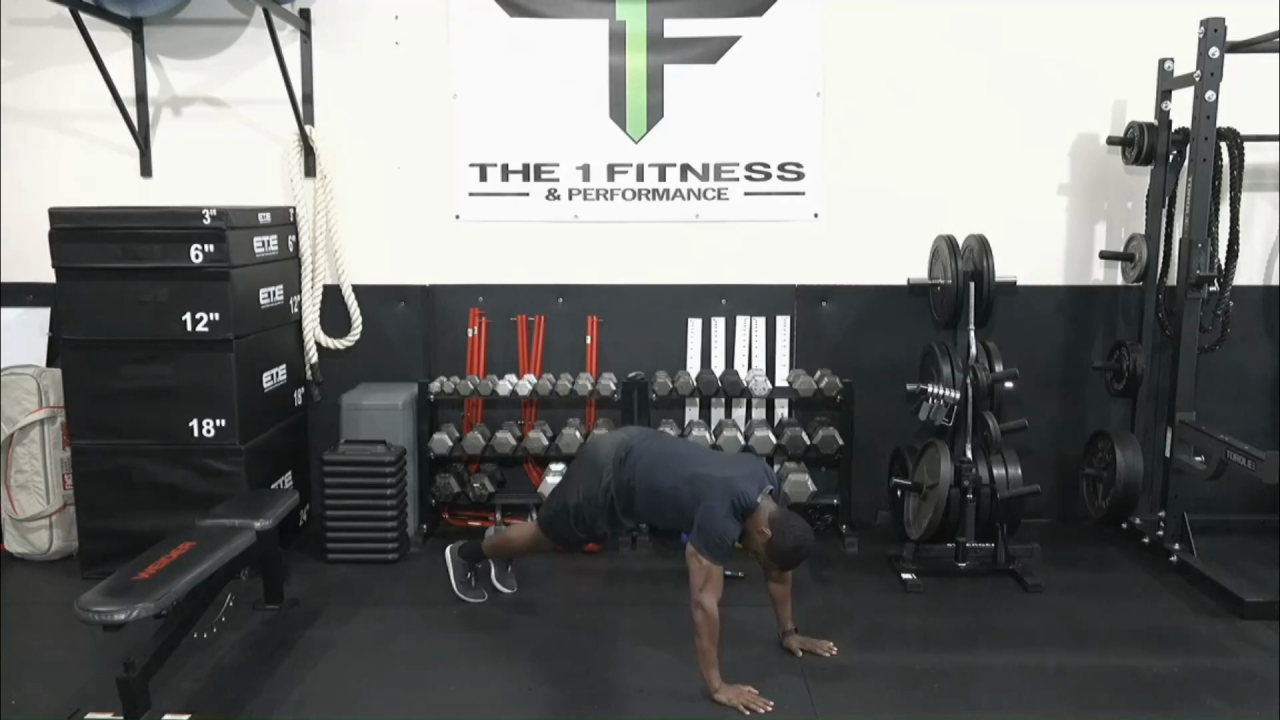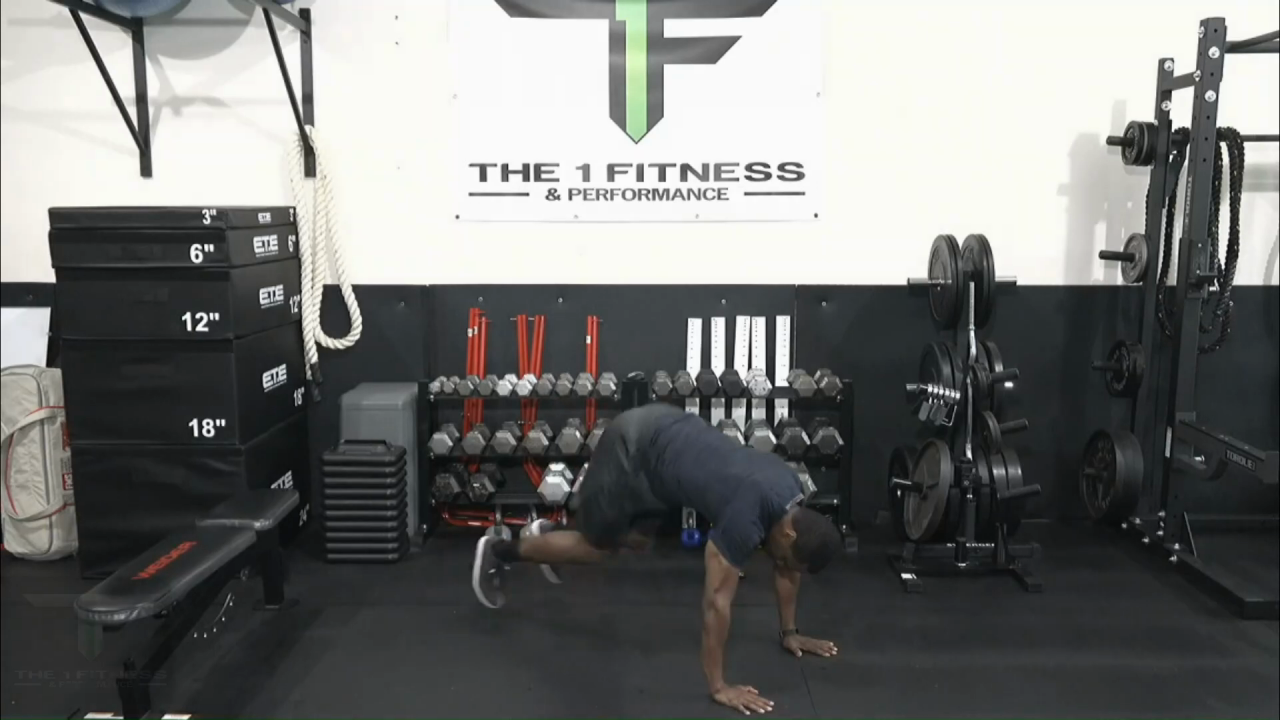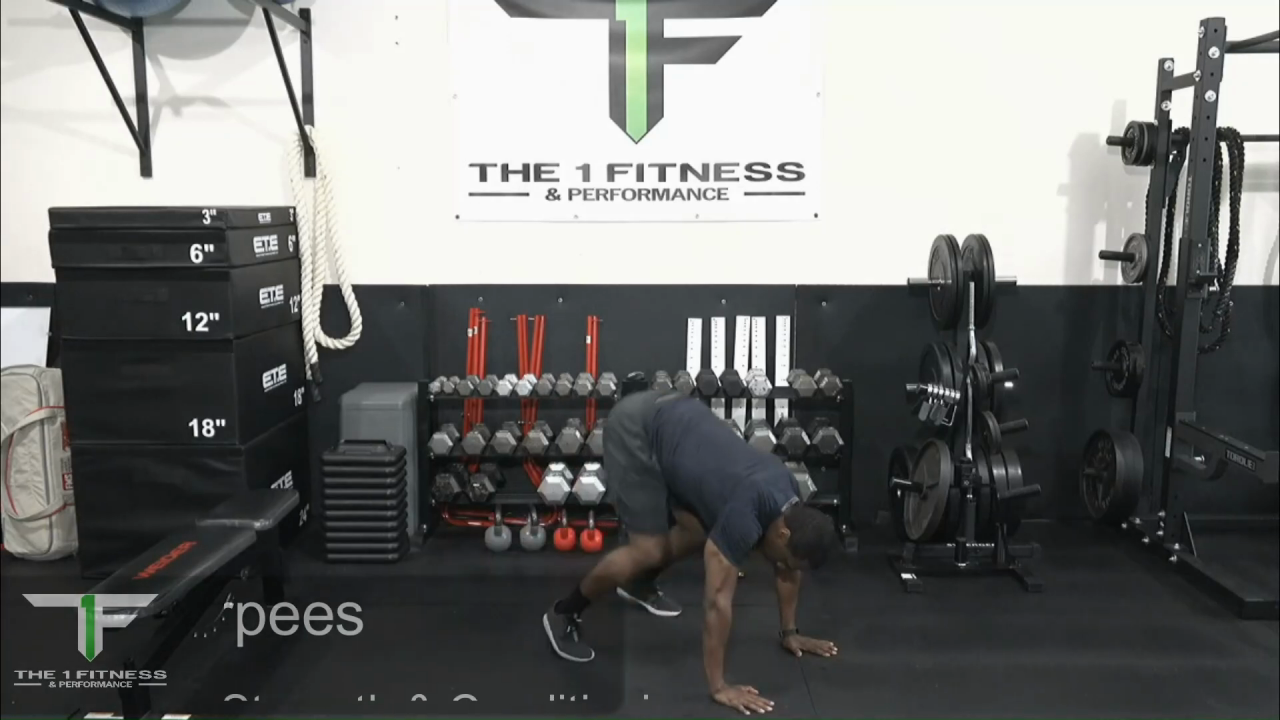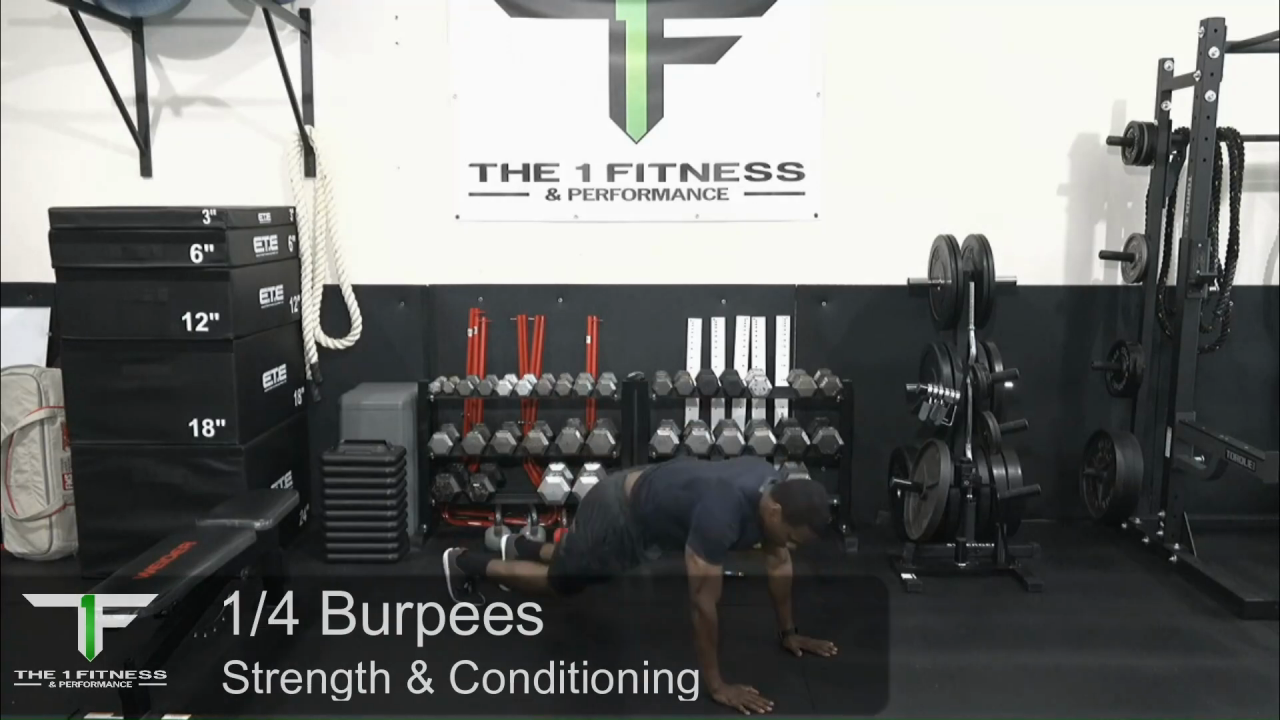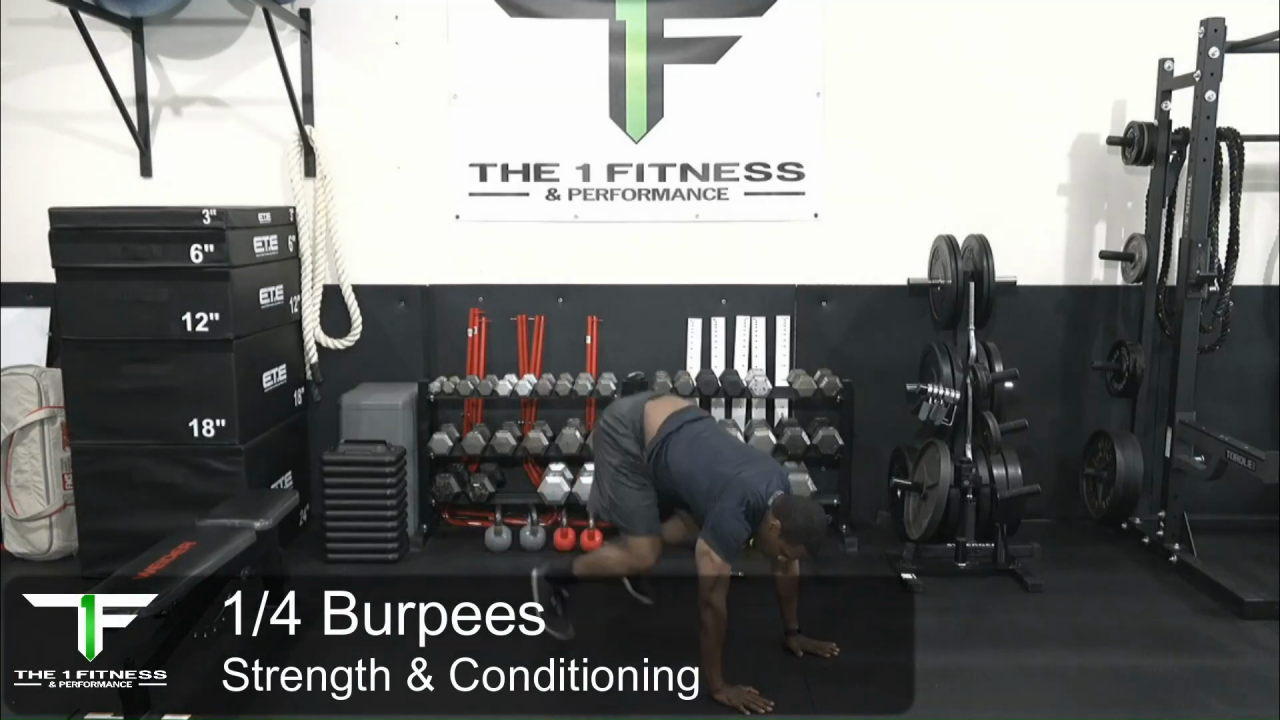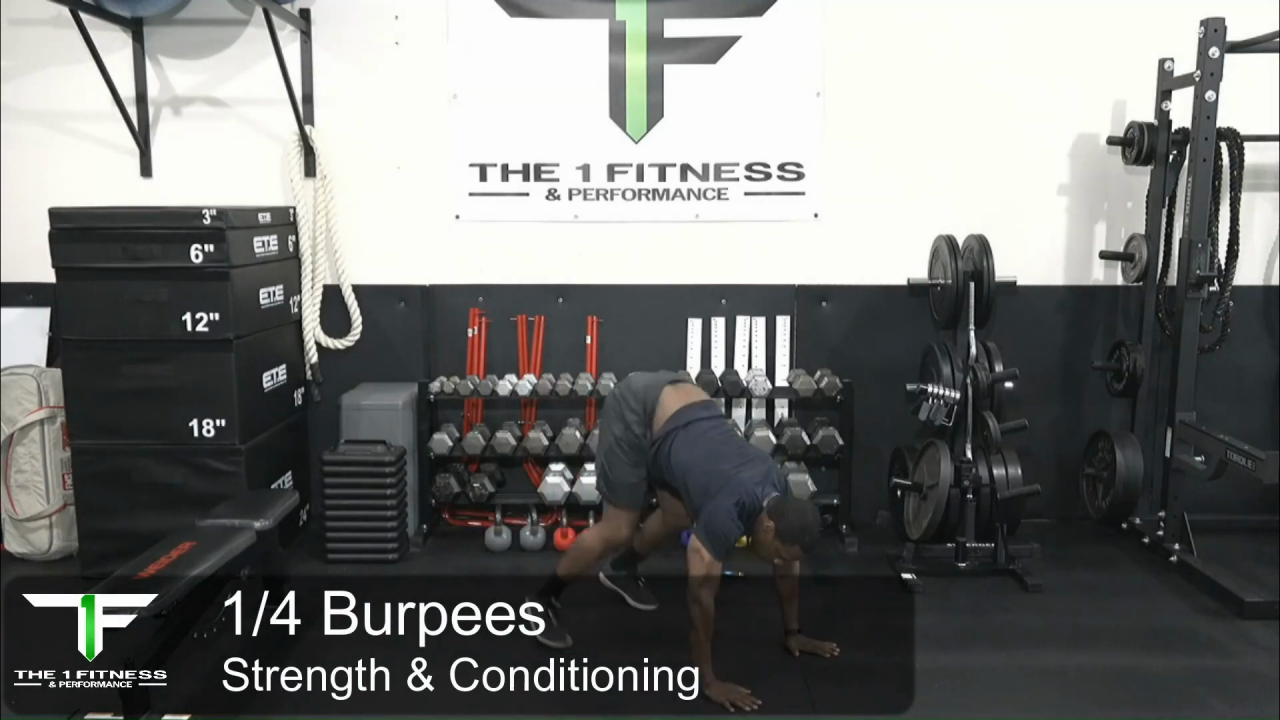
dt=0.5s
person 1, frame 1
left shoulder: (768, 488)
right shoulder: (721, 515)
left elbow: (777, 567)
right elbow: (704, 599)
left wrist: (789, 632)
right wrist: (717, 686)
left hip: (635, 450)
right hip: (609, 471)
left knee: (558, 532)
right knee: (549, 532)
left ankle: (500, 553)
right ankle: (466, 553)
person 1, frame 2
left shoulder: (790, 496)
right shoulder: (746, 518)
left elbow: (785, 572)
right elbow: (717, 600)
left wrist: (789, 633)
right wrist: (717, 687)
left hip: (665, 425)
right hip: (635, 444)
left knee: (636, 540)
right knee: (594, 547)
left ankle: (552, 533)
right ankle: (498, 552)
person 1, frame 3
left shoulder: (789, 504)
right shoulder: (745, 515)
left elbow: (786, 571)
right elbow: (719, 600)
left wrist: (789, 633)
right wrist: (719, 687)
left hip: (670, 417)
right hip: (637, 426)
left knee: (697, 531)
right knee: (648, 551)
left ankle: (638, 584)
right ankle: (565, 612)
person 1, frame 4
left shoulder: (772, 485)
right shoulder: (722, 515)
left elbow: (778, 562)
right elbow: (703, 602)
left wrist: (789, 632)
right wrist: (717, 686)
left hip: (638, 497)
right hip: (619, 513)
left knee: (576, 561)
right knee: (560, 583)
left ankle: (523, 547)
right ankle: (466, 563)
person 1, frame 5
left shoulder: (778, 490)
right shoulder: (733, 513)
left elbow: (786, 567)
right elbow: (713, 599)
left wrist: (793, 632)
right wrist: (718, 686)
right hip: (628, 428)
left knee: (697, 526)
right knee: (642, 557)
left ankle: (625, 536)
right ankle: (553, 579)
person 1, frame 6
left shoulder: (780, 502)
right shoulder: (730, 512)
left elbow: (788, 568)
right elbow: (701, 594)
left wrist: (793, 632)
right wrist: (707, 680)
left hip: (677, 398)
right hip: (635, 407)
left knee: (681, 517)
right knee: (620, 529)
left ankle: (623, 571)
right ankle: (545, 598)
